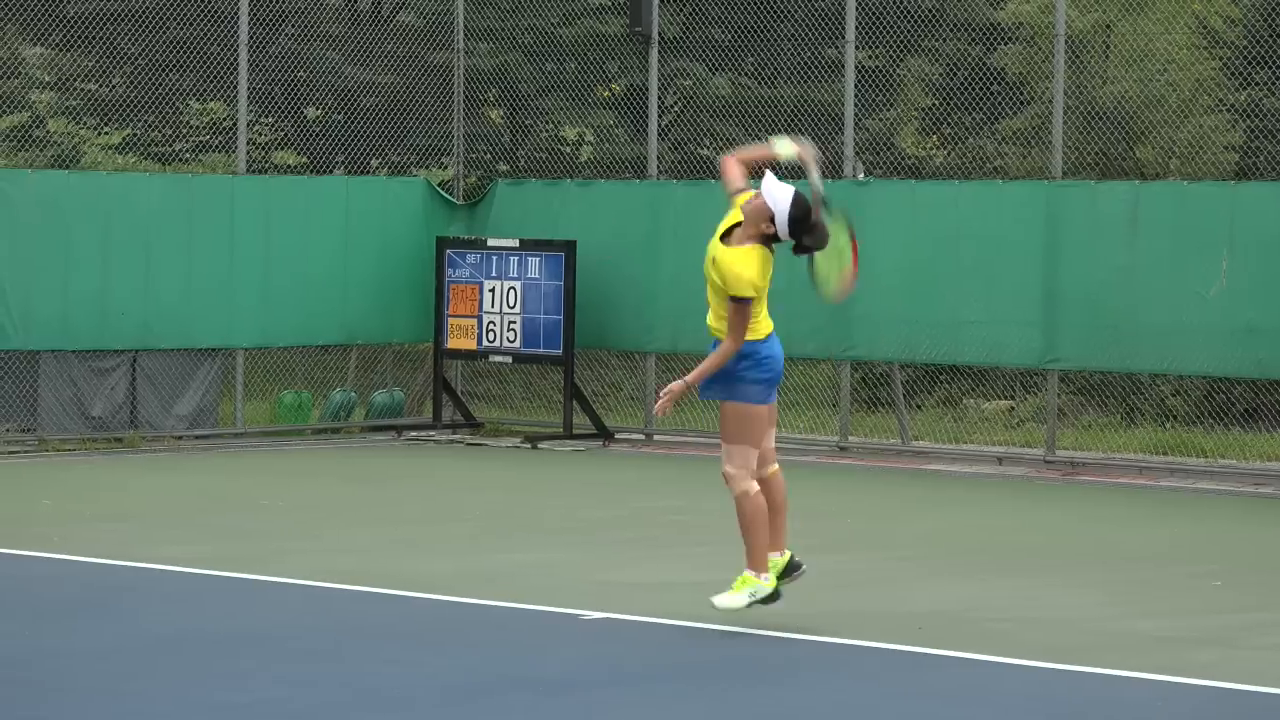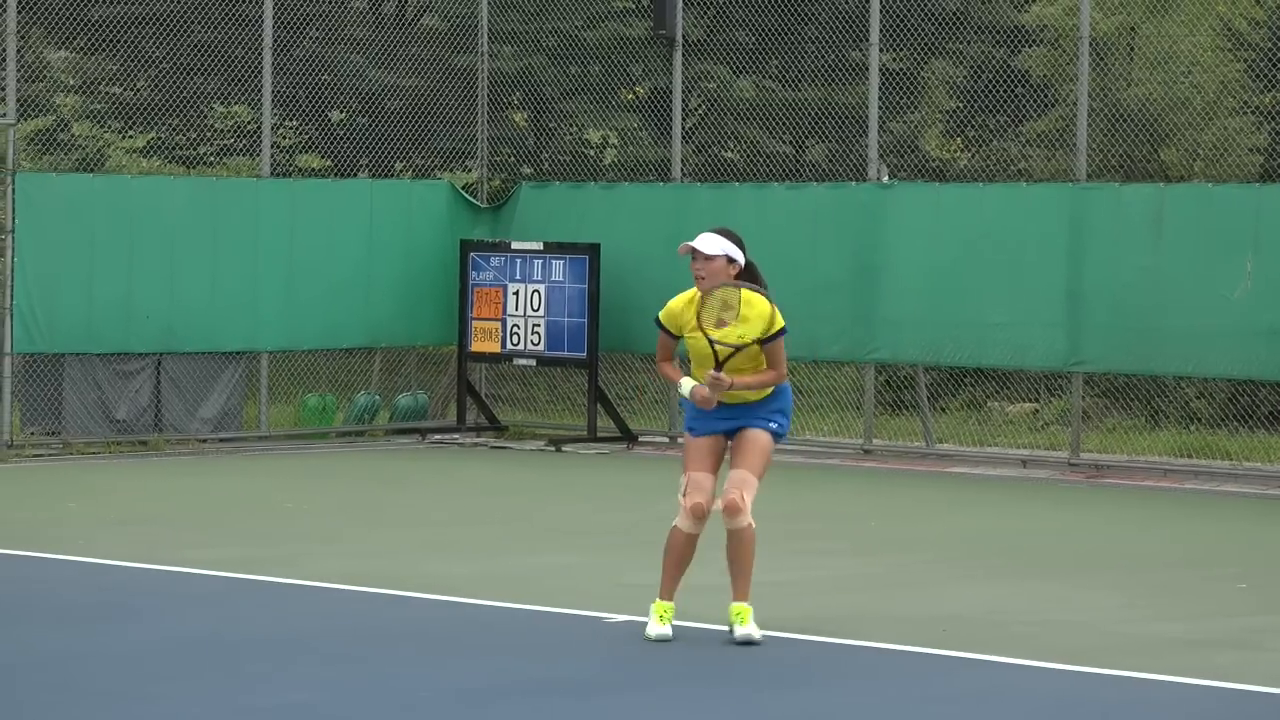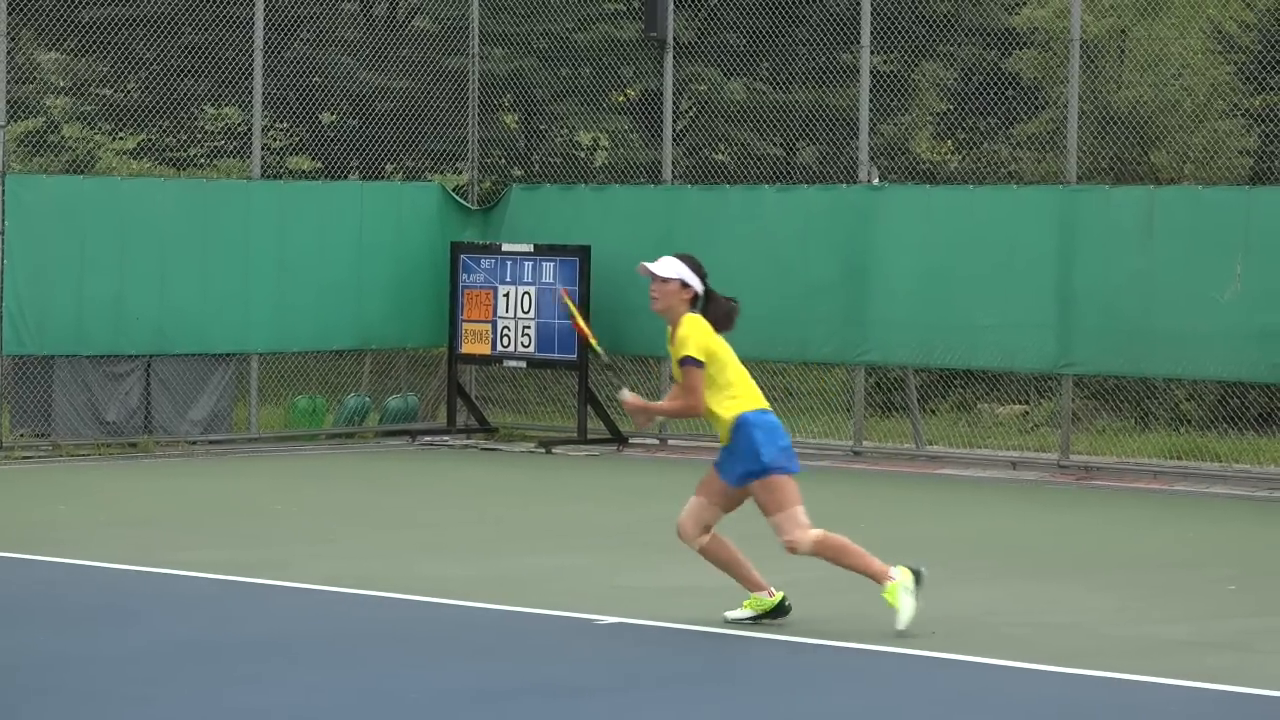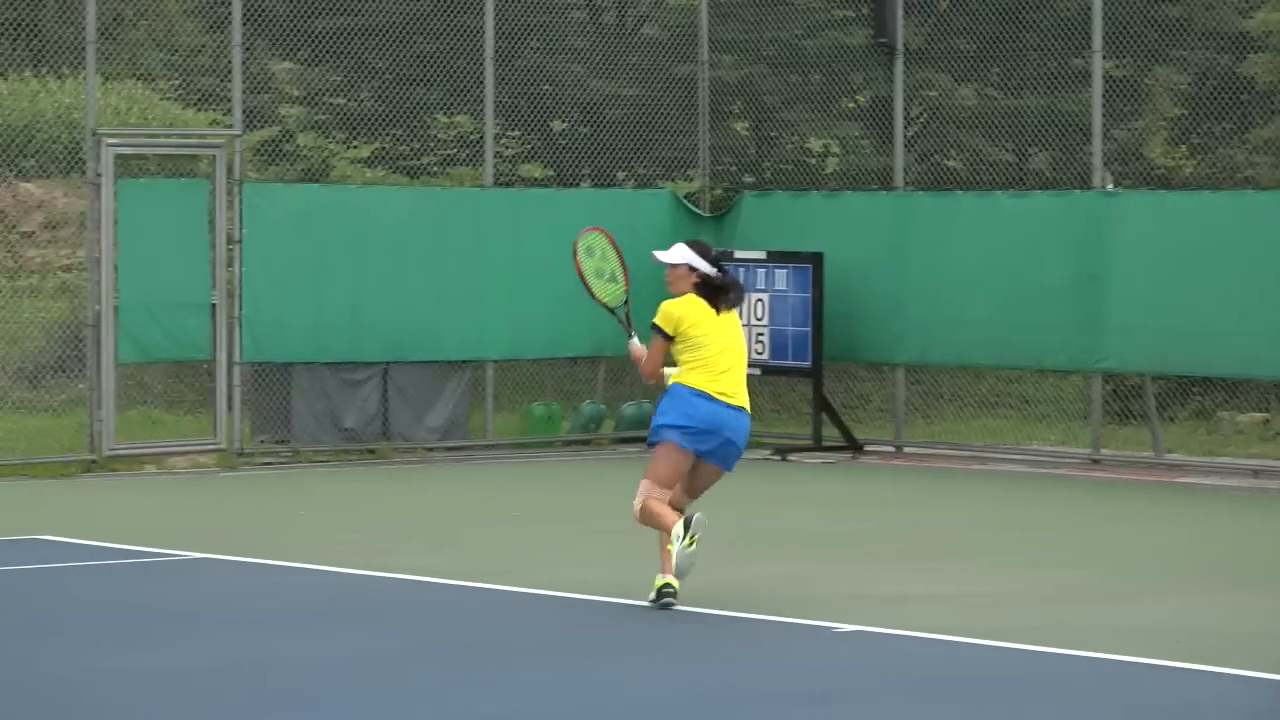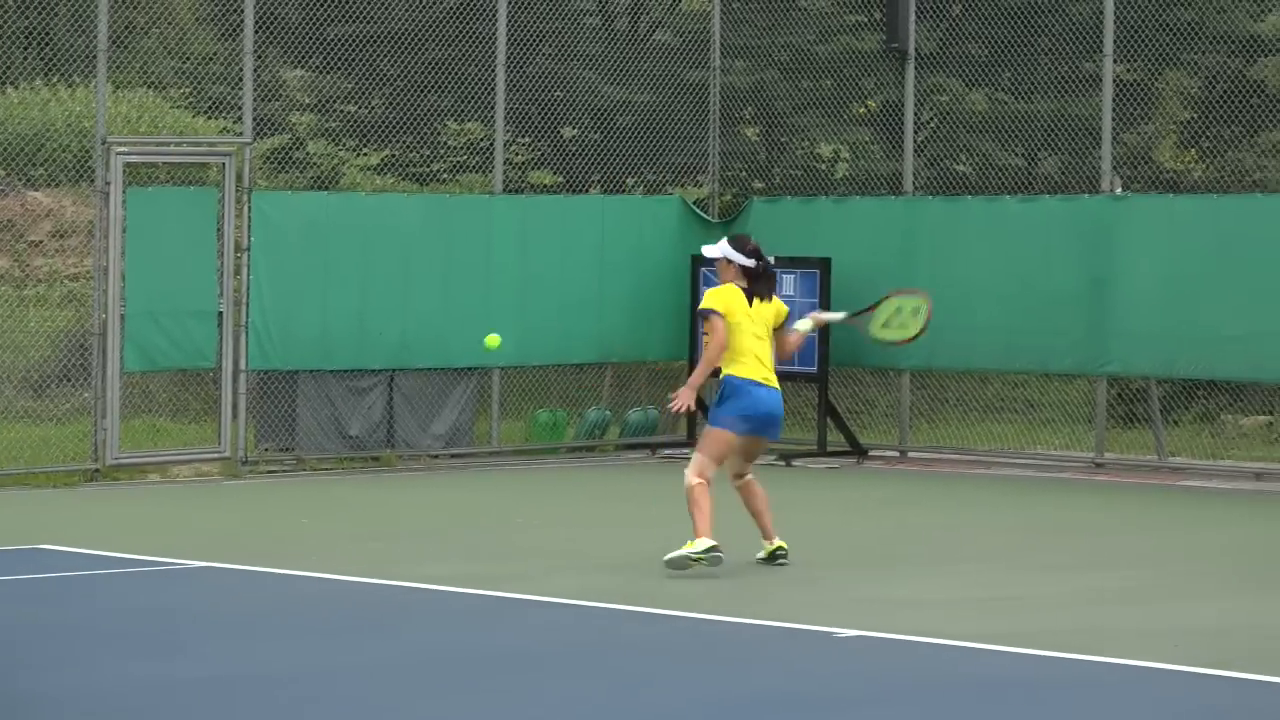
dt=0.7s
person 1, frame 1
left shoulder: (735, 263)
right shoulder: (743, 213)
left elbow: (735, 343)
right elbow: (731, 161)
left wrist: (685, 384)
right wrist: (784, 148)
left hip: (749, 360)
right hip: (763, 349)
left knee: (739, 470)
right knee: (764, 461)
left ankle: (757, 577)
right ankle: (779, 557)
person 1, frame 2
left shoulder: (762, 310)
right shoulder: (679, 308)
left elbow: (779, 374)
right elbow: (663, 361)
left wrist: (731, 382)
right wrist: (690, 388)
left hip: (760, 406)
right hip: (708, 407)
left knee: (734, 504)
right knee: (693, 508)
left ankle: (740, 609)
right ankle: (663, 606)
person 1, frame 3
left shoulder: (690, 332)
right shoulder: (682, 330)
left elbow: (695, 405)
right elbow: (686, 394)
left wrist: (646, 408)
right wrist: (652, 408)
left hip: (754, 437)
right hip: (739, 441)
left knee: (797, 537)
right knee: (690, 527)
left ankle: (896, 579)
right ankle: (765, 597)
person 1, frame 4
left shoulder: (673, 309)
right shoulder: (728, 312)
left elbow: (648, 373)
left wrist: (638, 354)
left hip: (689, 410)
right hip: (735, 423)
left knee: (648, 505)
right knee: (673, 502)
left ankle: (683, 529)
right ankle: (667, 579)
person 1, frame 5
left shoulder: (713, 298)
right shoulder: (770, 303)
left elbow: (714, 349)
right elbow: (790, 350)
left wrist: (690, 387)
right wrist: (804, 326)
left hip: (740, 395)
right hip: (767, 400)
left knee: (695, 475)
right knee: (740, 475)
left ankle: (702, 541)
right ankle: (774, 545)
